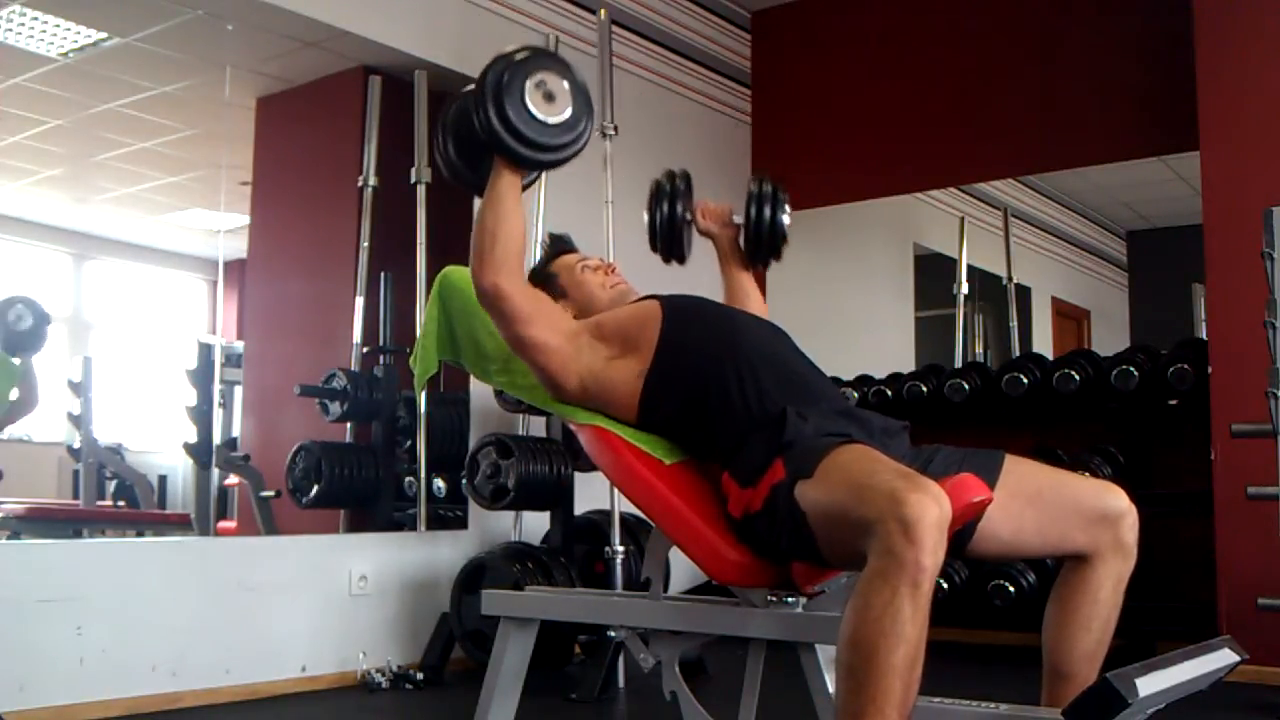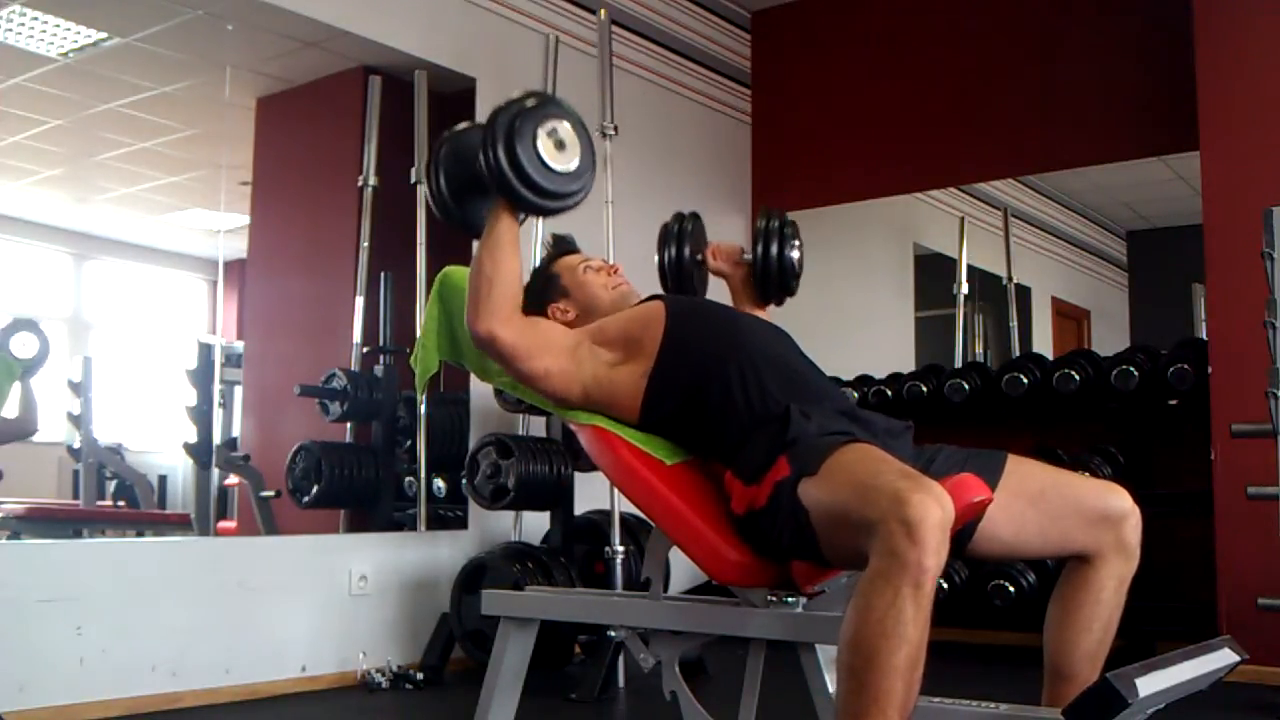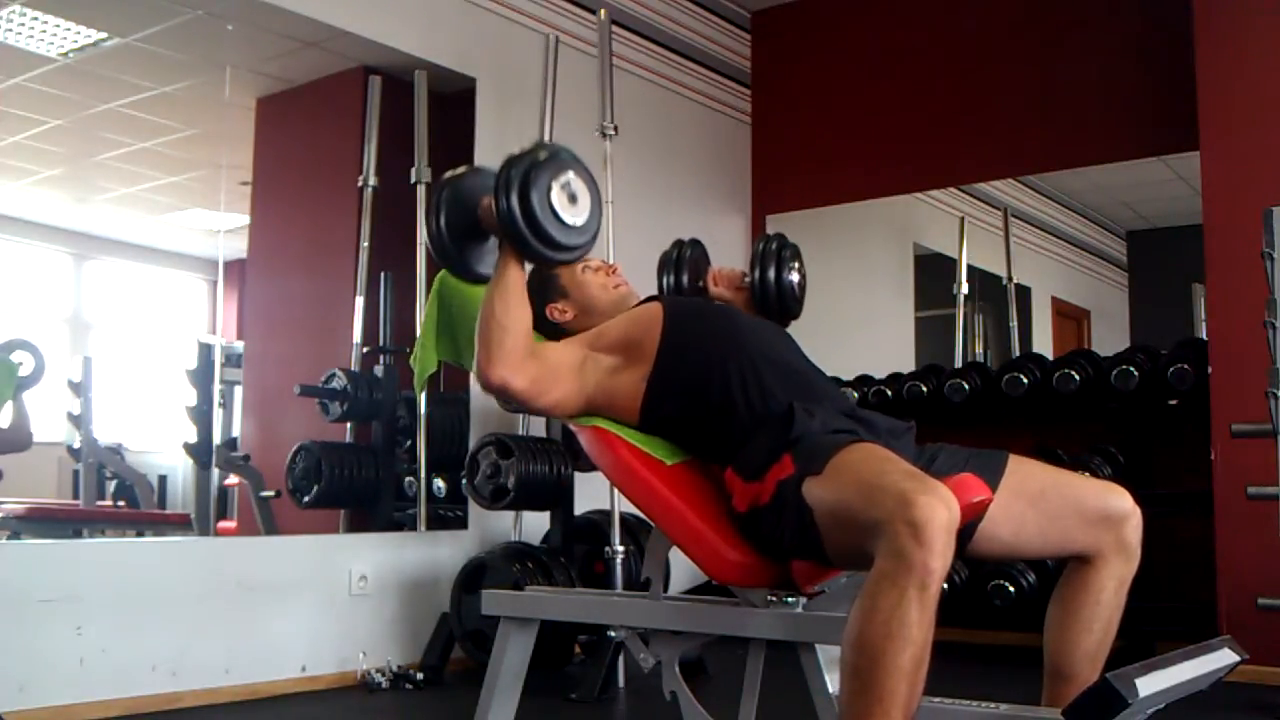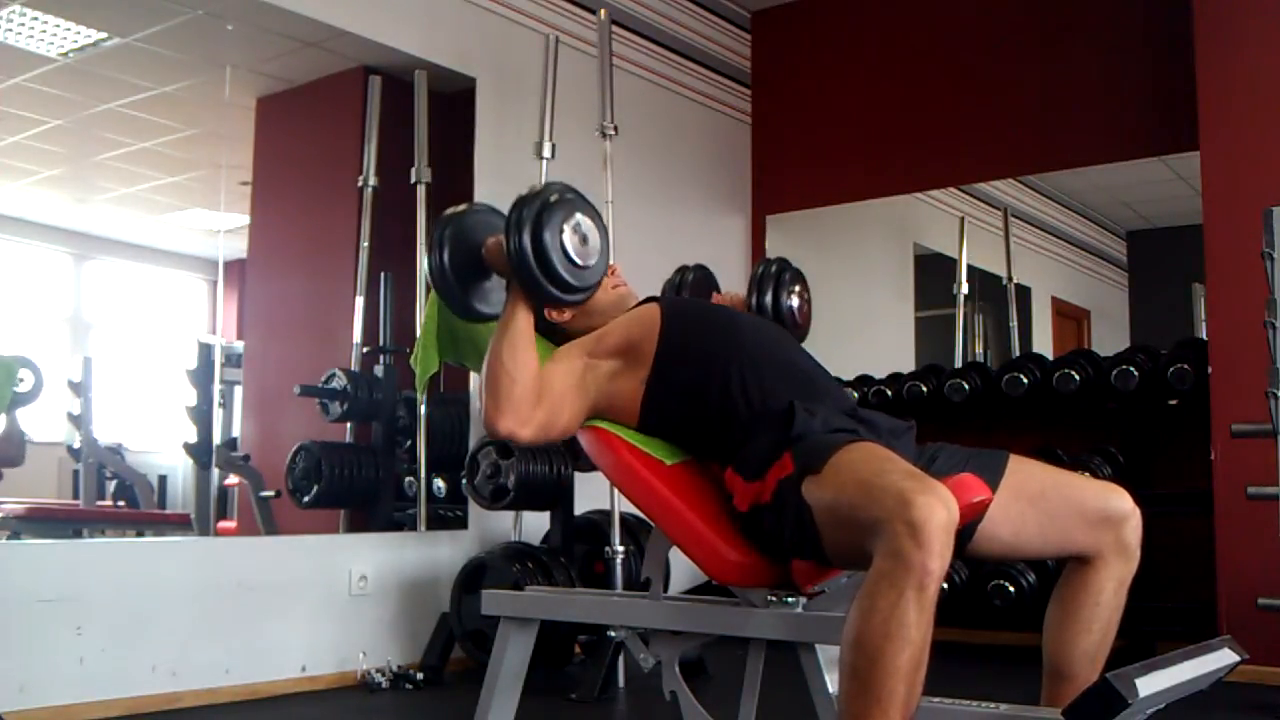
dt=0.3s
person 1, frame 1
left shoulder: (672, 334)
right shoulder: (583, 349)
left elbow: (752, 342)
right elbow: (497, 284)
left wrist: (729, 249)
right wrist: (508, 167)
left hip: (868, 438)
right hip: (784, 455)
left knee: (1110, 516)
right knee: (913, 519)
person 1, frame 2
left shoulder: (673, 335)
right shoulder: (585, 352)
right elbow: (494, 326)
left wrist: (742, 288)
right wrist: (506, 210)
left hip: (865, 433)
right hip: (787, 451)
left knee: (1112, 517)
right knee: (916, 518)
person 1, frame 3
left shoulder: (672, 325)
right shoulder: (585, 354)
right elbow: (504, 371)
left wrist: (745, 307)
right wrist: (512, 246)
left hip: (866, 433)
right hip: (788, 453)
left knee: (1113, 517)
right knee: (922, 520)
person 1, frame 4
left shoulder: (670, 332)
right shoulder: (587, 357)
right elbow: (513, 418)
left wrist: (749, 322)
right wrist: (520, 285)
left hip: (867, 431)
right hip: (790, 449)
left knee: (1112, 519)
right knee: (920, 520)
